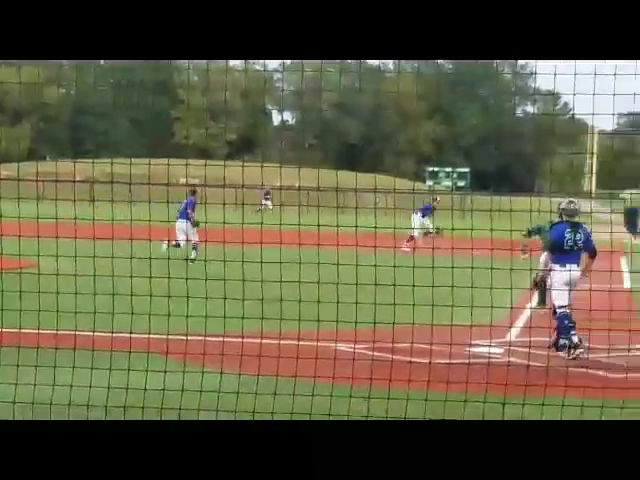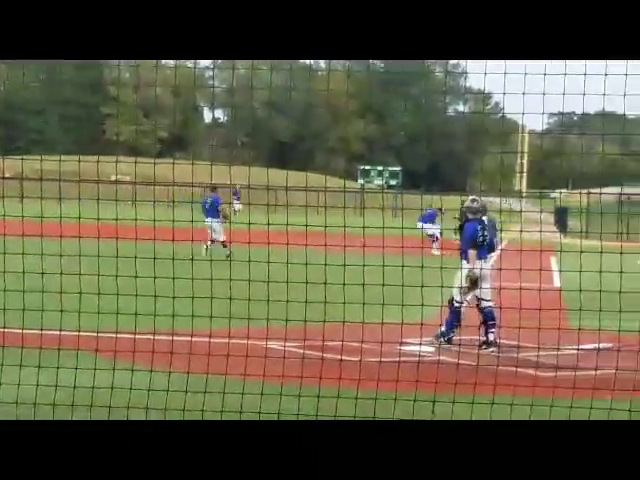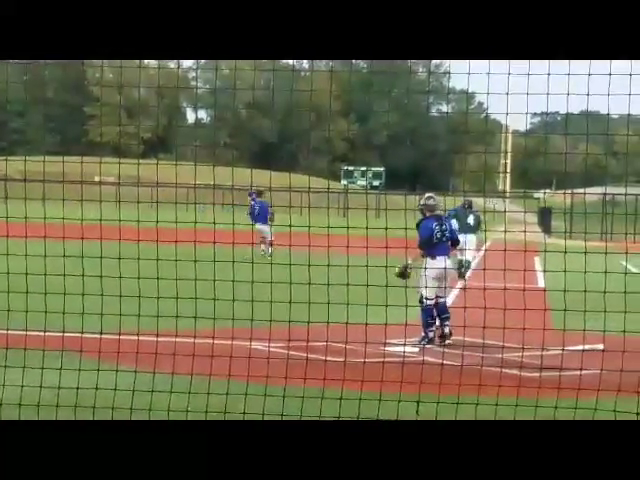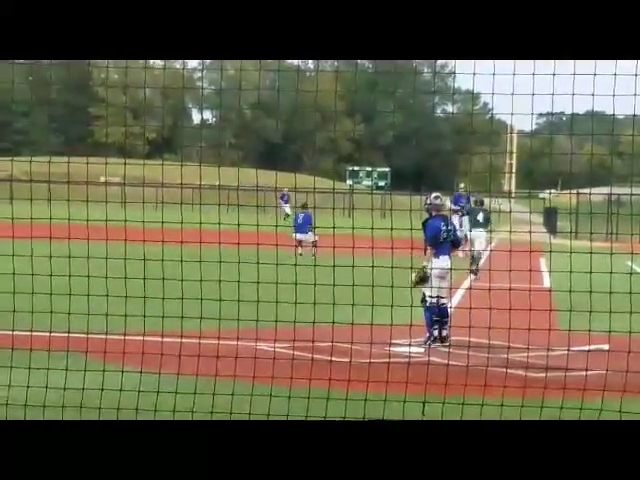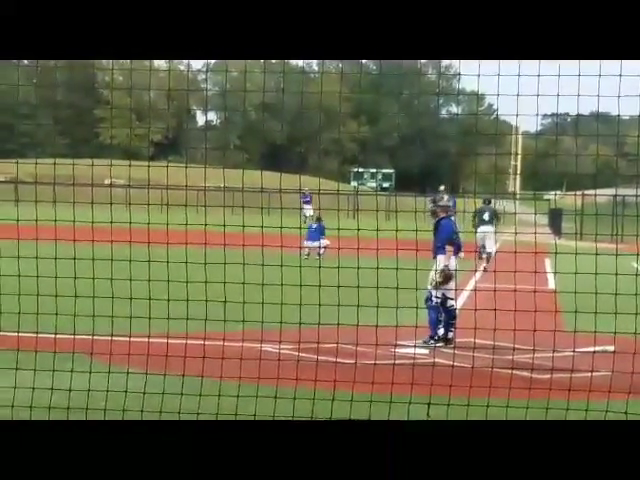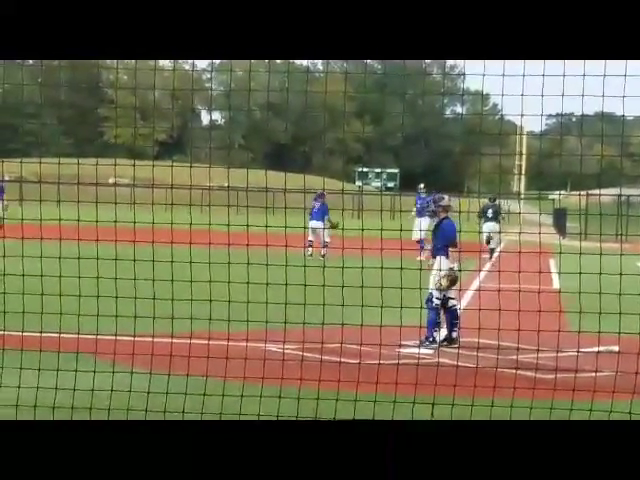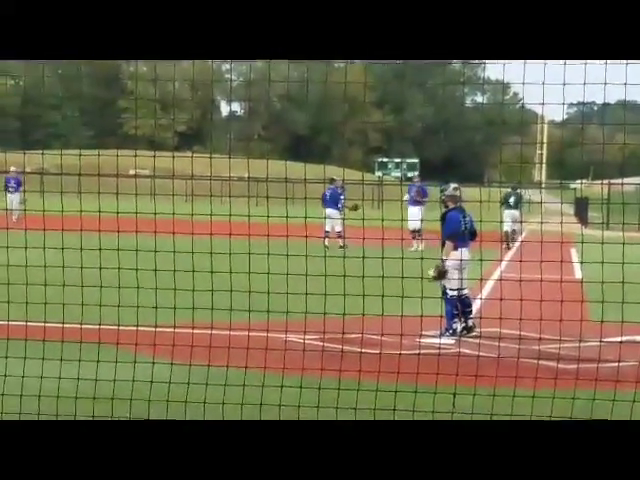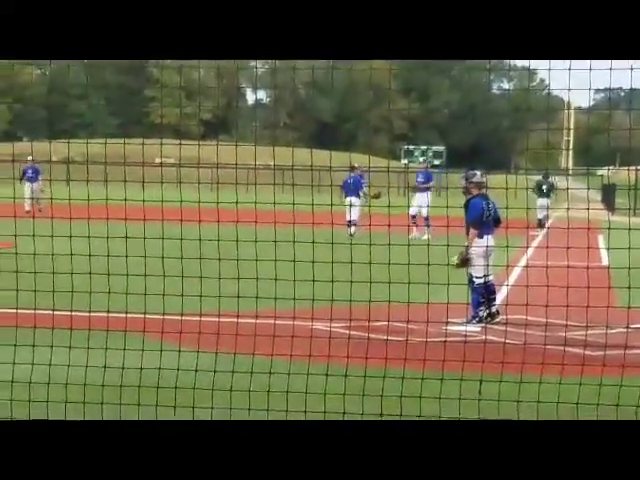
dt=0.5s
person 1, frame 1
left shoulder: (558, 228)
right shoulder: (583, 230)
left elbow: (549, 251)
right elbow: (592, 253)
left wrist: (542, 271)
right wrist: (584, 271)
left hip: (559, 271)
right hip: (575, 271)
left knee: (561, 310)
right knee: (564, 307)
left ankle: (575, 343)
right ankle: (562, 342)
person 1, frame 2
left shoulder: (469, 225)
right shoulder: (485, 225)
left elbow: (472, 248)
right elbow: (490, 247)
left wrist: (472, 270)
left hip: (471, 267)
right hip: (484, 266)
left knee: (456, 302)
right knee: (485, 304)
left ankle: (447, 335)
right ankle: (490, 339)
person 1, frame 3
left shoulder: (426, 224)
right shoulder: (446, 221)
left elbow: (422, 247)
right elbow: (455, 243)
left wrist: (409, 263)
left hip: (432, 264)
right hip: (446, 263)
left knee: (427, 301)
right knee: (441, 300)
left ankle: (429, 336)
right ankle: (446, 333)
person 1, frame 4
left shoulder: (432, 222)
right shoulder: (449, 222)
left elbow: (431, 246)
right elbow: (456, 244)
left wrist: (424, 265)
left hip: (435, 262)
right hip: (446, 262)
left knee: (429, 300)
right knee: (442, 300)
left ankle: (433, 336)
right ankle: (443, 335)
person 1, frame 5
left shoulder: (444, 223)
right shoulder: (450, 223)
left elbow: (449, 245)
right elbow: (458, 248)
left wrist: (445, 265)
left hip: (443, 263)
right hip: (450, 263)
left knee: (433, 300)
right knee: (449, 301)
left ankle: (436, 336)
right ankle: (448, 336)
person 1, frame 6
left shoulder: (446, 224)
right shoulder: (443, 223)
left elbow: (452, 246)
left wrist: (451, 267)
right wrist: (442, 263)
left hip: (443, 264)
right hip: (443, 263)
left knee: (433, 301)
right knee: (449, 301)
left ankle: (432, 338)
right ankle: (452, 336)
person 1, frame 7
left shoulder: (451, 215)
right shoulder: (465, 214)
left elbow: (450, 240)
right elbow: (473, 236)
left wrist: (443, 260)
left hip: (453, 255)
right hip: (465, 254)
left knee: (450, 292)
right knee: (463, 291)
left ankle: (452, 328)
right ankle: (469, 324)
person 1, frame 8
left shoulder: (474, 202)
right shoulder: (489, 201)
left elbow: (474, 228)
right elbow: (497, 222)
left wrist: (467, 247)
left hip: (478, 243)
right hip: (490, 241)
left knee: (476, 280)
right knee: (487, 278)
left ankle: (479, 316)
right ankle: (493, 311)
